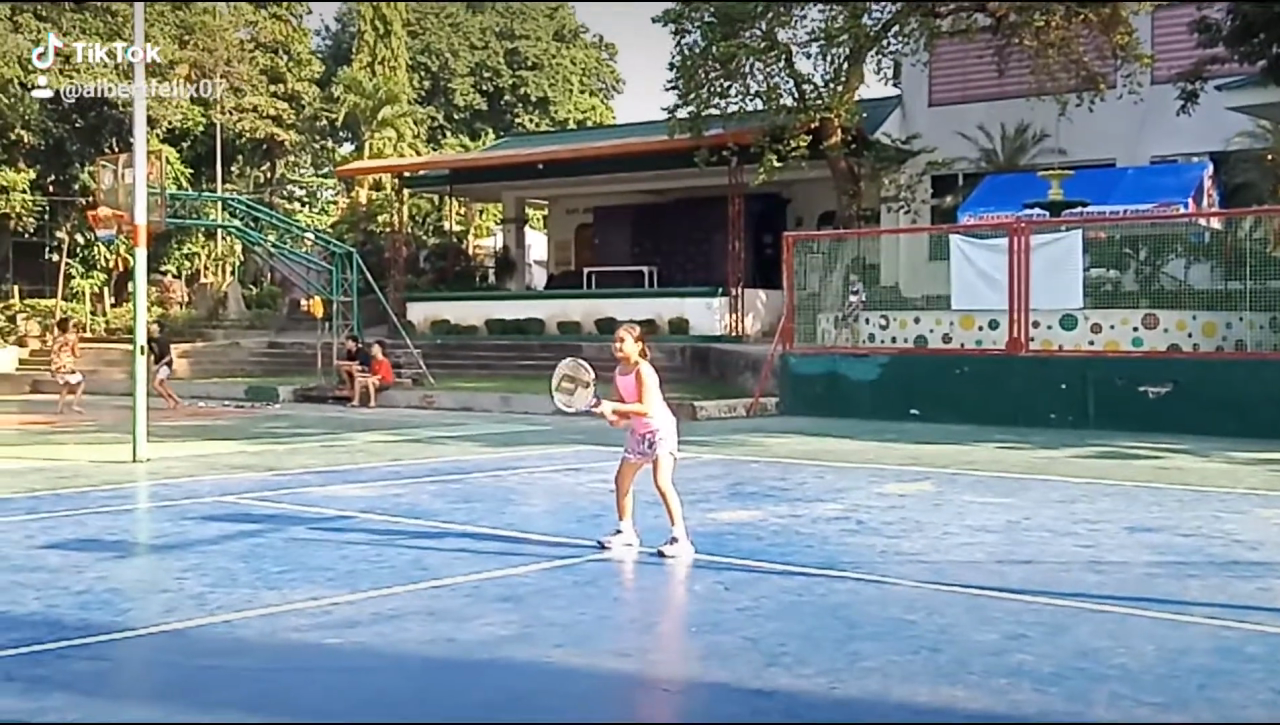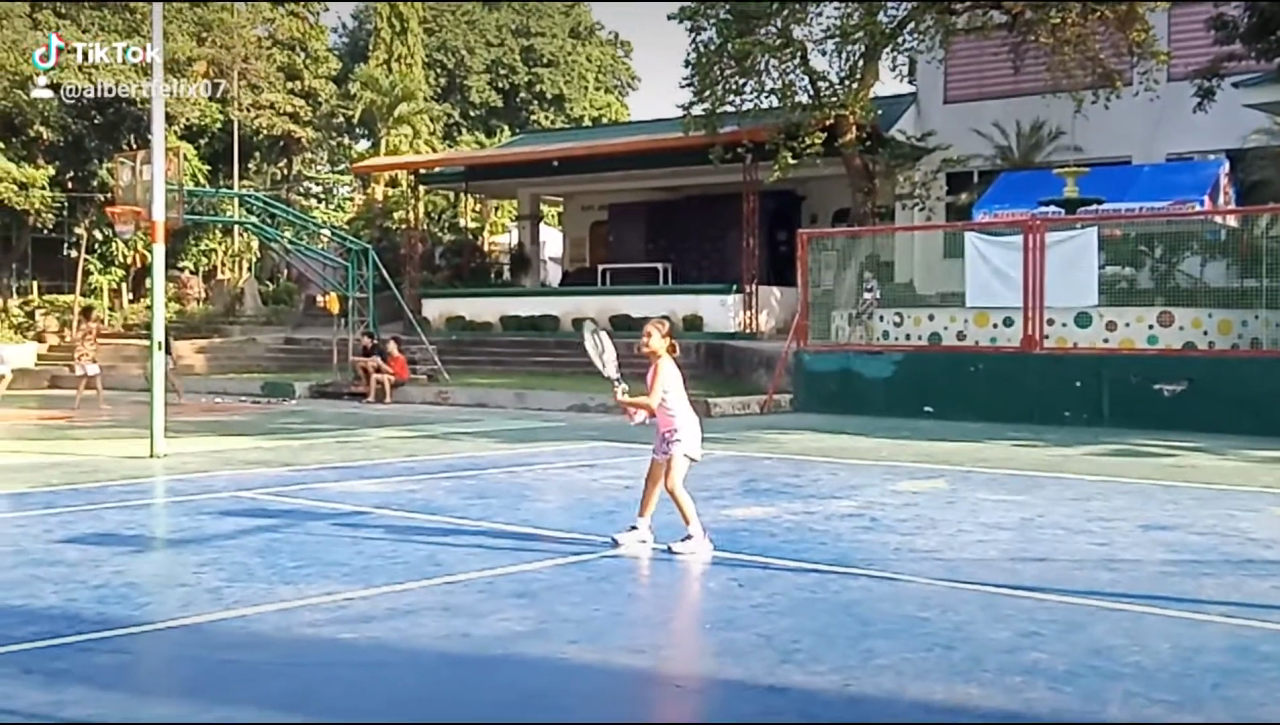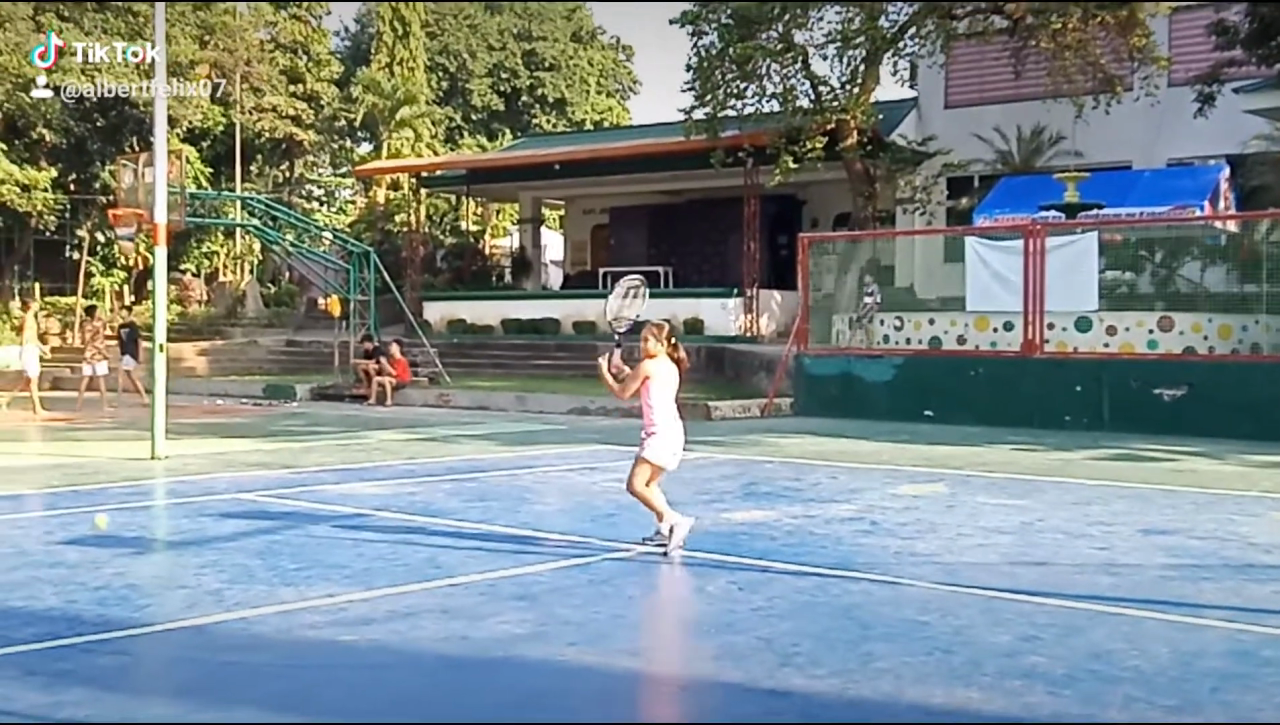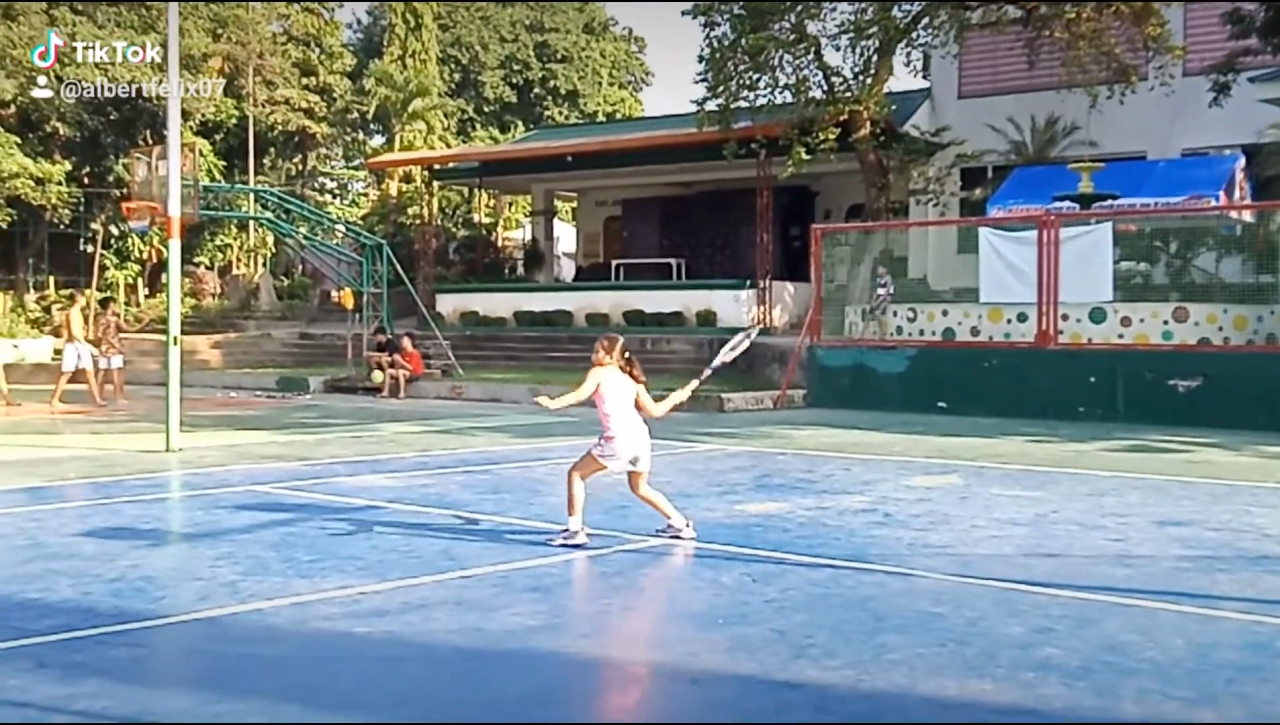
dt=0.4s
person 1, frame 1
left shoulder: (643, 370)
right shoulder: (619, 372)
left elbow: (646, 408)
left wrist: (613, 407)
right wrist: (616, 416)
left hip: (660, 430)
right hip: (638, 432)
left knee: (662, 483)
right knee: (622, 480)
left ankle: (681, 538)
right ankle: (626, 531)
person 1, frame 2
left shoulder: (663, 365)
right shoulder: (656, 365)
left elbow: (652, 402)
left wrist: (624, 400)
right wrist: (639, 410)
left hip: (683, 430)
right hip: (666, 431)
left knee: (672, 484)
right knee: (653, 479)
left ankle: (698, 536)
right ankle: (642, 528)
person 1, frame 3
left shoulder: (647, 365)
right shoulder: (671, 367)
left elbow: (623, 393)
left wrist: (605, 373)
right wrist: (623, 371)
left hip: (660, 433)
right hip: (670, 432)
left knee: (635, 485)
right knee: (648, 484)
left ankle: (675, 520)
right ankle: (666, 530)
person 1, frame 4
left shoulder: (599, 373)
right shoulder: (631, 381)
left elbow: (581, 393)
right elbow: (655, 411)
left wrist: (554, 403)
right wrist: (679, 396)
left hip: (619, 439)
right hip: (640, 437)
left knee: (576, 474)
right knee: (640, 487)
left ankle: (575, 529)
right ankle: (680, 524)
